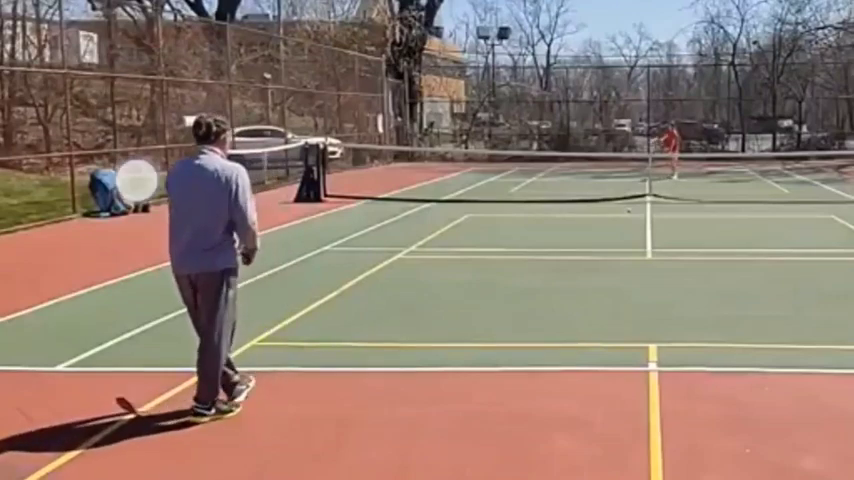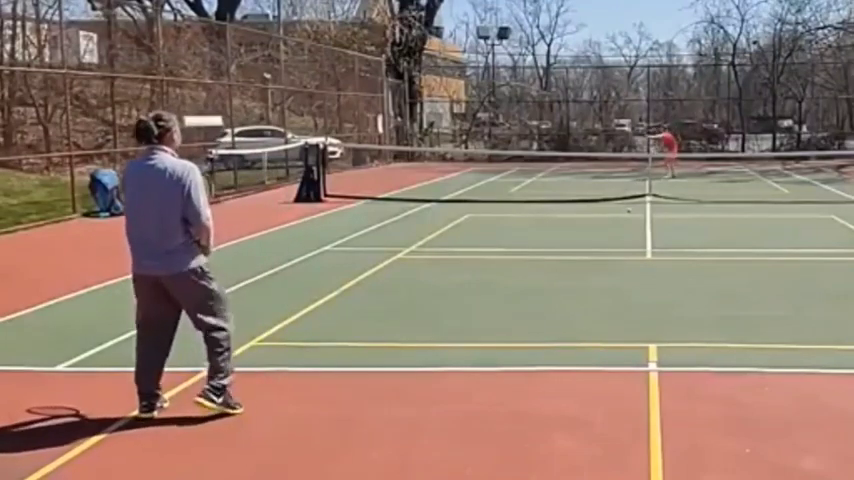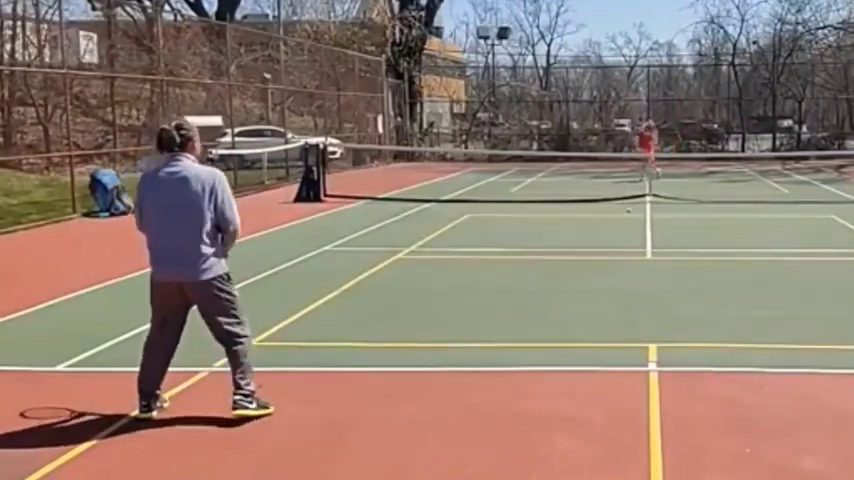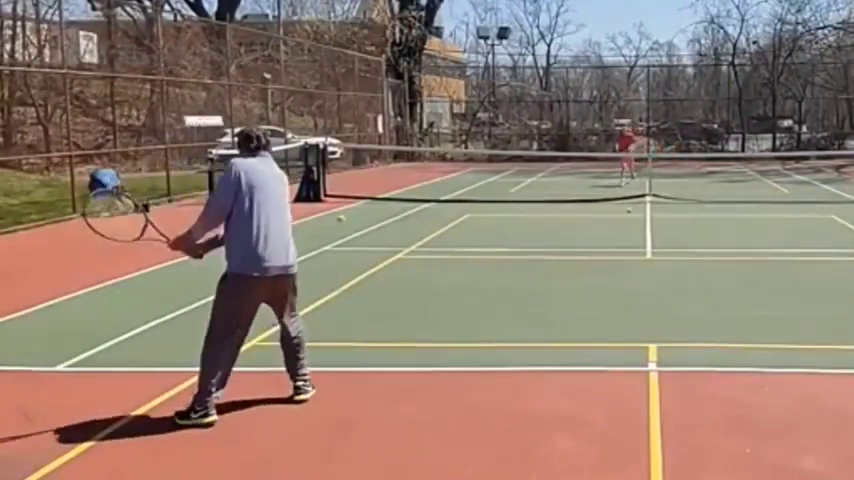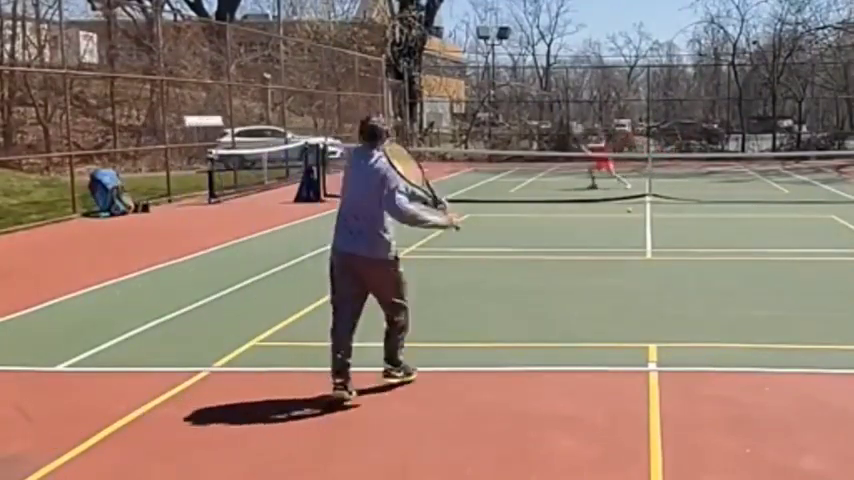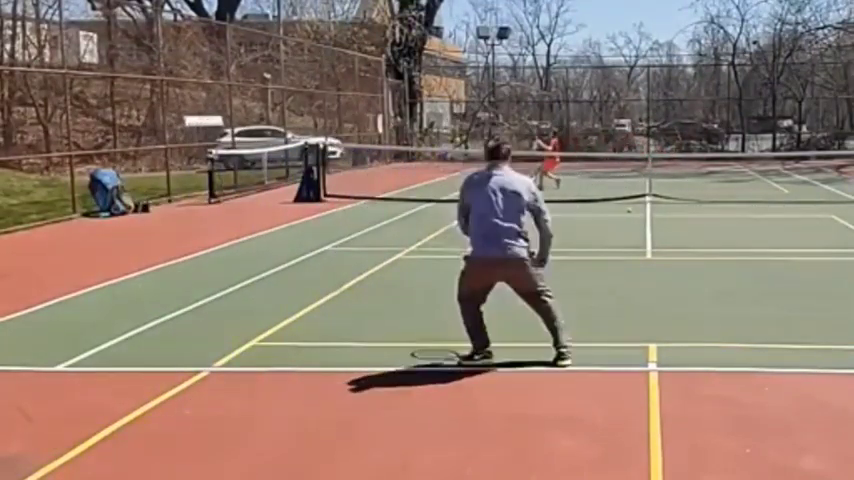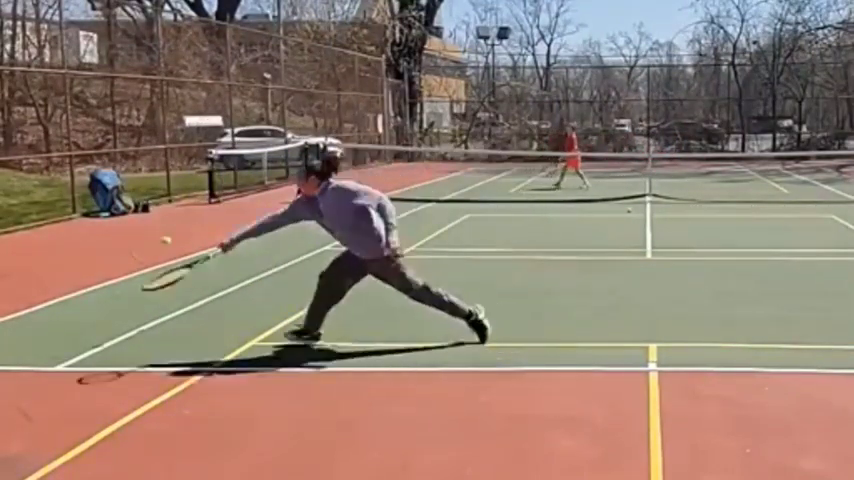
dt=0.7s
person 1, frame 1
left shoulder: (176, 171)
right shoulder: (232, 172)
left elbow: (181, 216)
right elbow: (246, 223)
right wrist: (251, 249)
left hip: (182, 264)
right hip: (216, 263)
left knee: (206, 330)
right knee: (216, 333)
left ankle: (230, 383)
right ankle: (207, 402)
person 1, frame 2
left shoulder: (129, 172)
right shoulder: (184, 171)
left elbow: (136, 216)
right elbow: (202, 222)
right wrist: (205, 246)
left hip: (144, 268)
right hip: (183, 265)
left knee: (151, 333)
right knee: (217, 321)
left ankle: (148, 398)
right ankle: (217, 388)
person 1, frame 3
left shoulder: (148, 181)
right shoulder: (212, 178)
left elbow: (143, 225)
right elbow: (232, 228)
right wrist: (219, 250)
left hip: (165, 275)
right hip: (207, 272)
left knee: (160, 337)
right knee: (234, 334)
left ankle: (148, 399)
right ankle: (245, 395)
person 1, frame 4
left shoulder: (237, 168)
right shoulder: (279, 176)
left elbow: (214, 216)
left wrist: (188, 238)
right wrist: (205, 245)
left hip: (247, 269)
right hip: (285, 266)
left knee: (222, 336)
right knee: (290, 324)
left ankle: (204, 404)
right ankle: (301, 381)
person 1, frame 5
left shoulder: (354, 158)
right shoulder: (386, 167)
right elbow: (400, 210)
left wrist: (431, 205)
right wrist: (440, 221)
left hip: (343, 251)
right hip: (377, 254)
left knee: (343, 316)
right knee: (397, 310)
left ankle: (341, 380)
right ankle: (394, 365)
person 1, frame 6
left shoulder: (472, 182)
right shoulder: (525, 183)
left elbow: (463, 222)
right elbow: (544, 225)
right wrist: (542, 257)
left hip: (481, 259)
right hip: (516, 256)
left knee: (467, 298)
right knee: (542, 299)
left ankle: (480, 349)
right ankle: (562, 350)
person 1, frame 7
left shoulder: (339, 190)
right shoulder: (305, 204)
left elbow: (379, 200)
right elbow: (276, 220)
left wrist: (391, 234)
right wrist: (237, 238)
left hip: (382, 252)
right hip: (359, 253)
left knee: (418, 291)
right knee: (327, 281)
left ankle: (470, 315)
right ankle: (310, 329)
